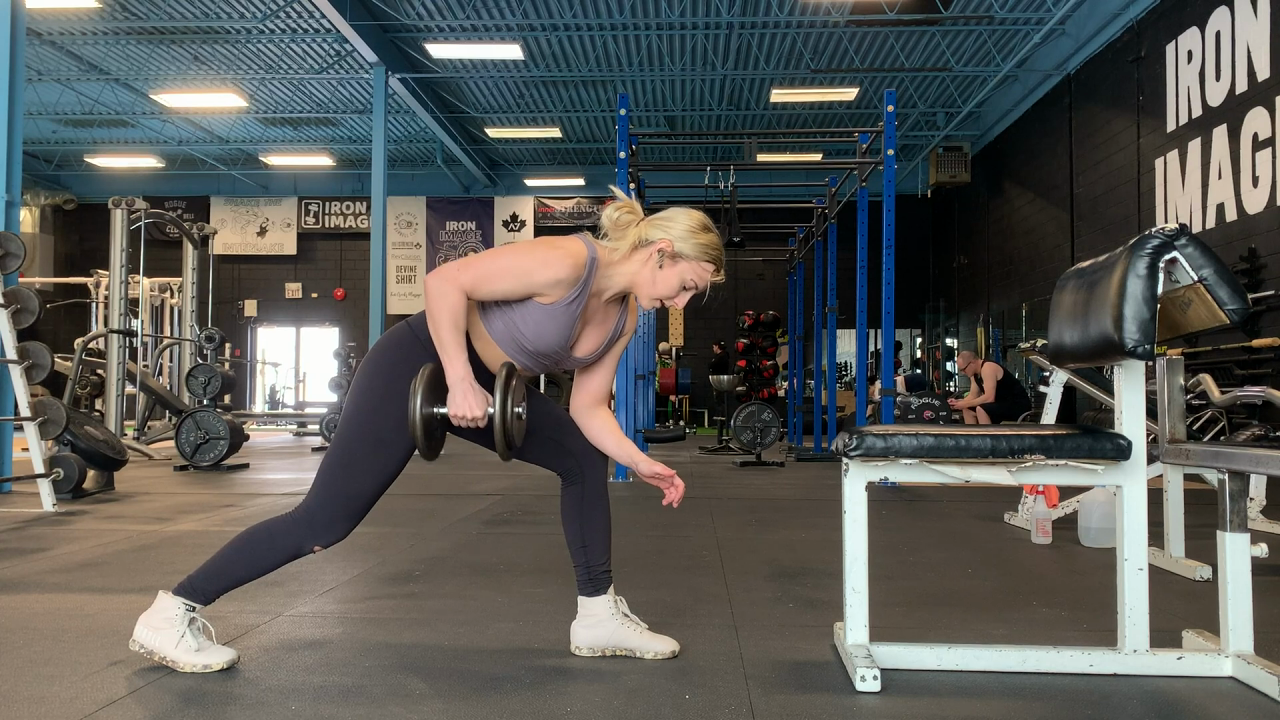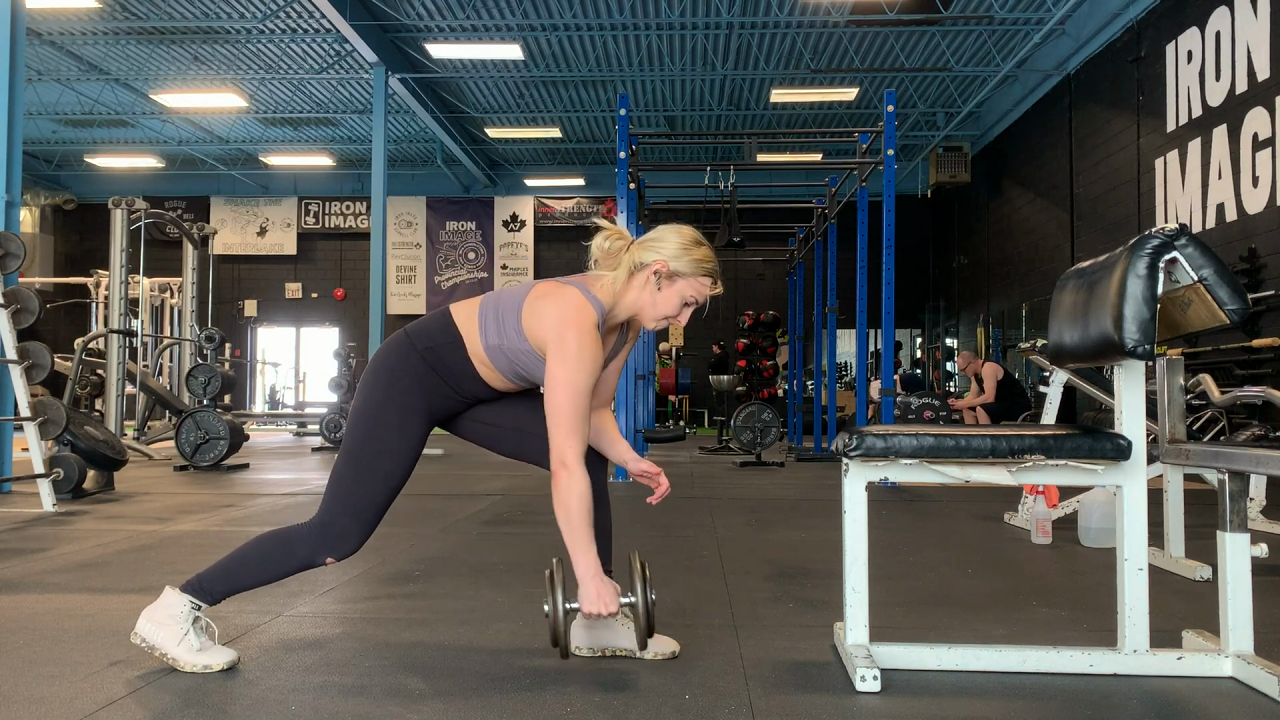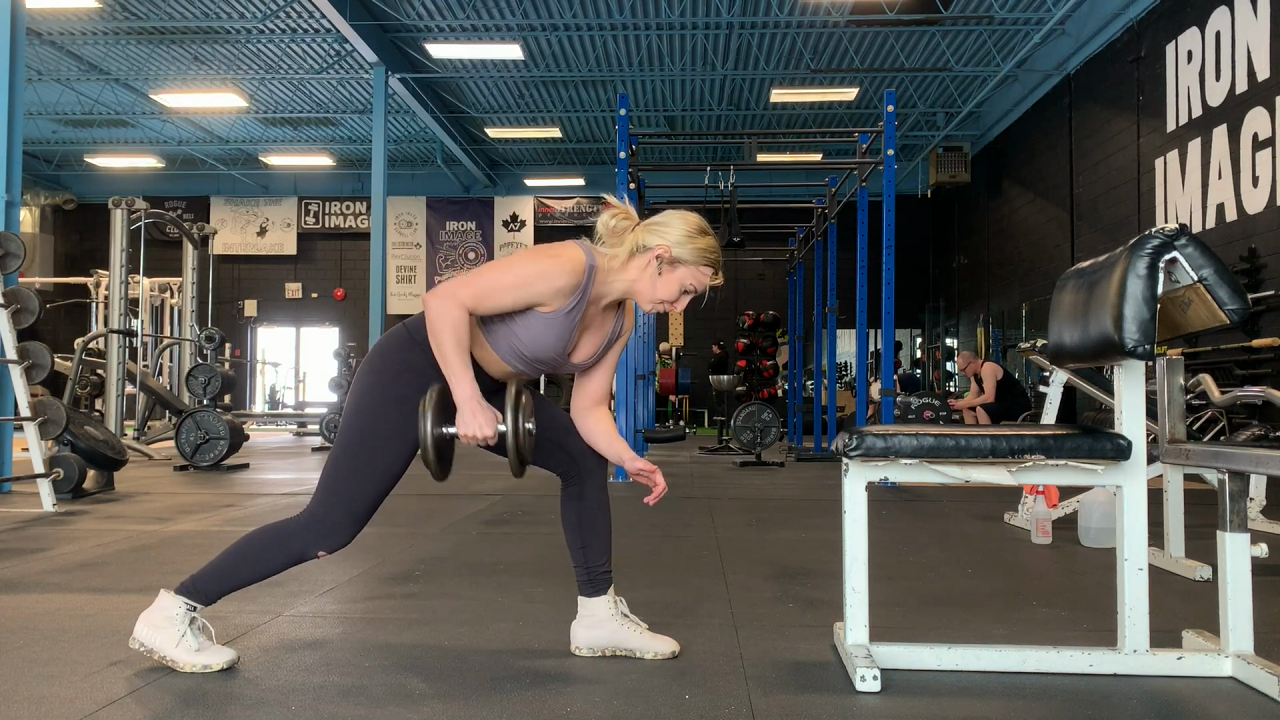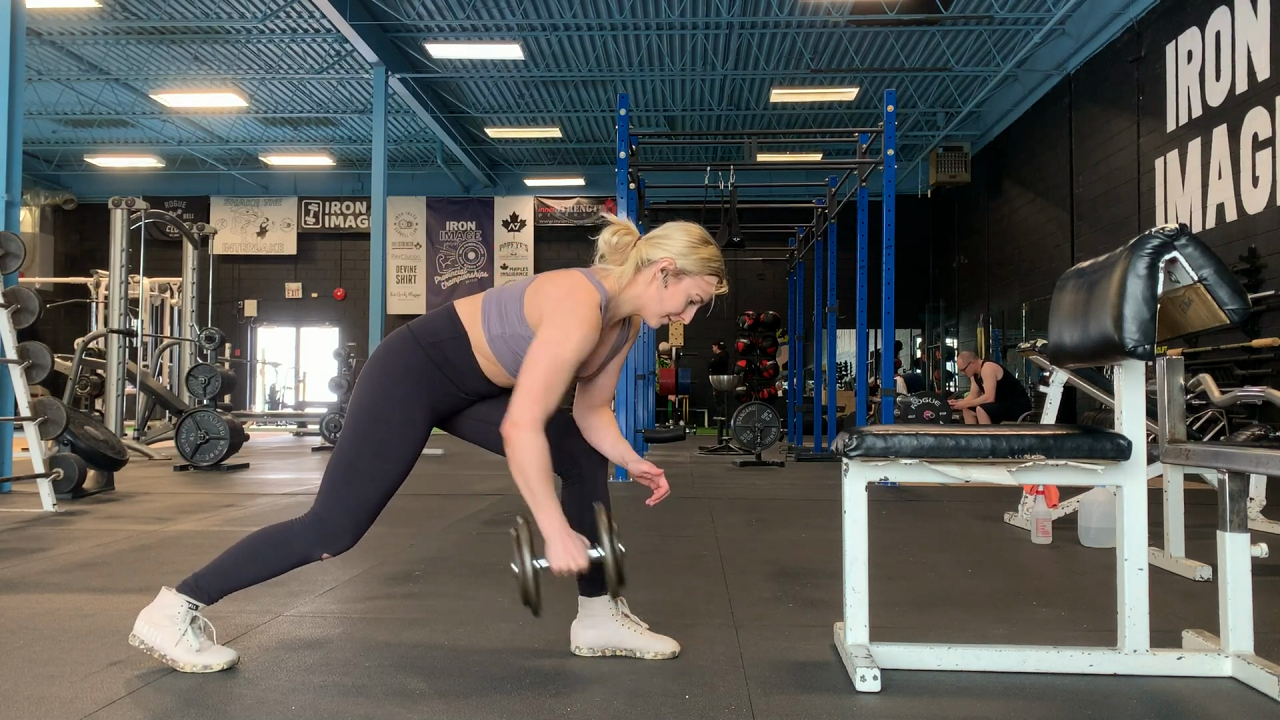
dt=1s
person 1, frame 1
left shoulder: (624, 315)
right shoulder: (566, 260)
left elbow: (589, 408)
right elbow: (444, 280)
left wrist: (639, 461)
right wrist: (459, 381)
left hip: (481, 382)
right hip: (417, 365)
left knee: (584, 460)
right knee: (325, 520)
left ankle: (598, 617)
right ankle: (170, 614)
person 1, frame 2
left shoulder: (626, 323)
right shoulder: (576, 322)
left elbow: (590, 413)
right elbow: (564, 465)
left wrist: (632, 461)
right wrist: (590, 577)
left hip: (476, 387)
right hip: (412, 375)
left knee: (594, 458)
right knee: (338, 534)
left ankle: (596, 623)
right ankle: (174, 611)
person 1, frame 3
left shoulder: (622, 316)
right shoulder: (564, 268)
left elbow: (589, 407)
right elbow: (445, 299)
left wrist: (629, 459)
right wrist: (467, 400)
left hip: (480, 382)
right hip: (415, 366)
left knee: (585, 460)
right knee: (331, 525)
left ankle: (598, 617)
right ankle: (170, 612)
person 1, frame 4
left shoulder: (626, 322)
right shoulder: (580, 306)
left elbow: (590, 411)
right elbow: (521, 430)
left wrist: (633, 462)
right wrist: (557, 534)
left hip: (475, 386)
right hip: (414, 371)
left knee: (589, 459)
right knee: (334, 526)
left ankle: (598, 617)
right ankle: (171, 612)
